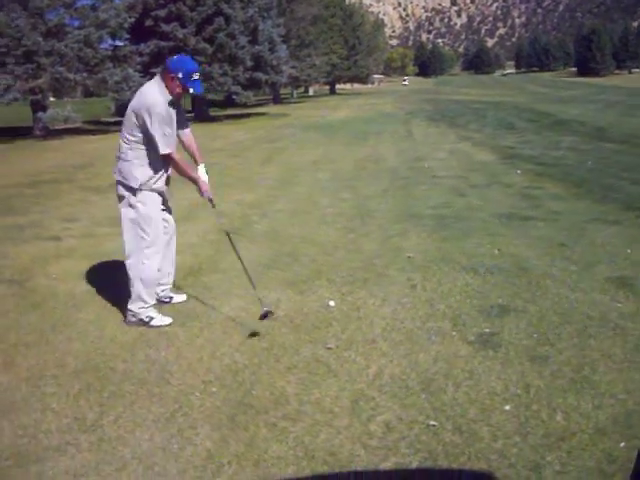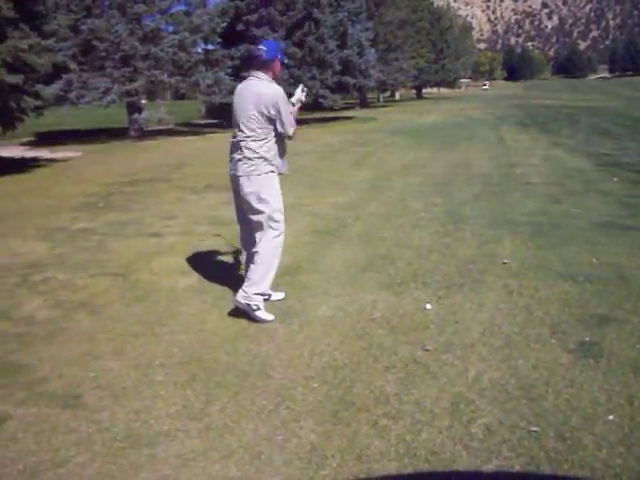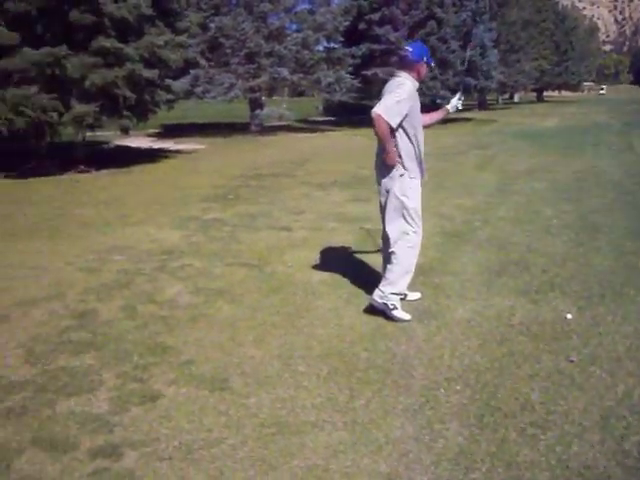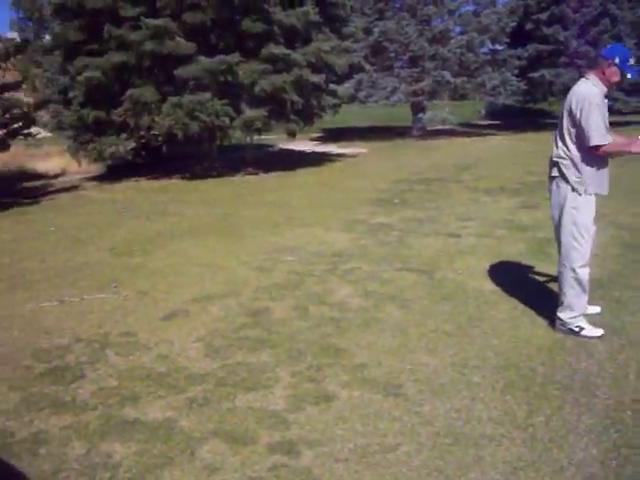
dt=1s
person 1, frame 1
left shoulder: (166, 96)
right shoulder: (155, 104)
left elbow: (180, 134)
right elbow: (170, 155)
left wrist: (200, 165)
right wrist: (197, 181)
left hip: (152, 179)
right hip: (138, 181)
left knee: (164, 233)
right knee: (149, 243)
left ankle: (159, 290)
right ankle: (140, 309)
person 1, frame 2
left shoulder: (243, 88)
right shoulder: (273, 92)
right elbow: (288, 132)
left wrist: (291, 102)
right wrist: (294, 107)
left hip: (240, 170)
right hip: (260, 172)
left knee: (251, 233)
right knee: (271, 232)
left ankle: (257, 287)
right ankle: (250, 295)
person 1, frame 3
left shoulder: (400, 86)
right shoulder: (404, 88)
left elbow: (417, 121)
right elbow: (378, 115)
left wrist: (447, 109)
right wrist: (389, 150)
left hip: (400, 173)
right hip: (401, 173)
left knee: (396, 231)
right knee: (408, 233)
left ankle: (393, 287)
right ankle: (387, 294)
person 1, frame 4
left shoulder: (589, 90)
right shoulder: (590, 95)
left elbow: (599, 137)
right elbow: (601, 147)
left hip: (579, 183)
right hip: (575, 185)
left knee: (581, 247)
right knee: (576, 251)
left ankle: (576, 302)
right ankle: (571, 317)
